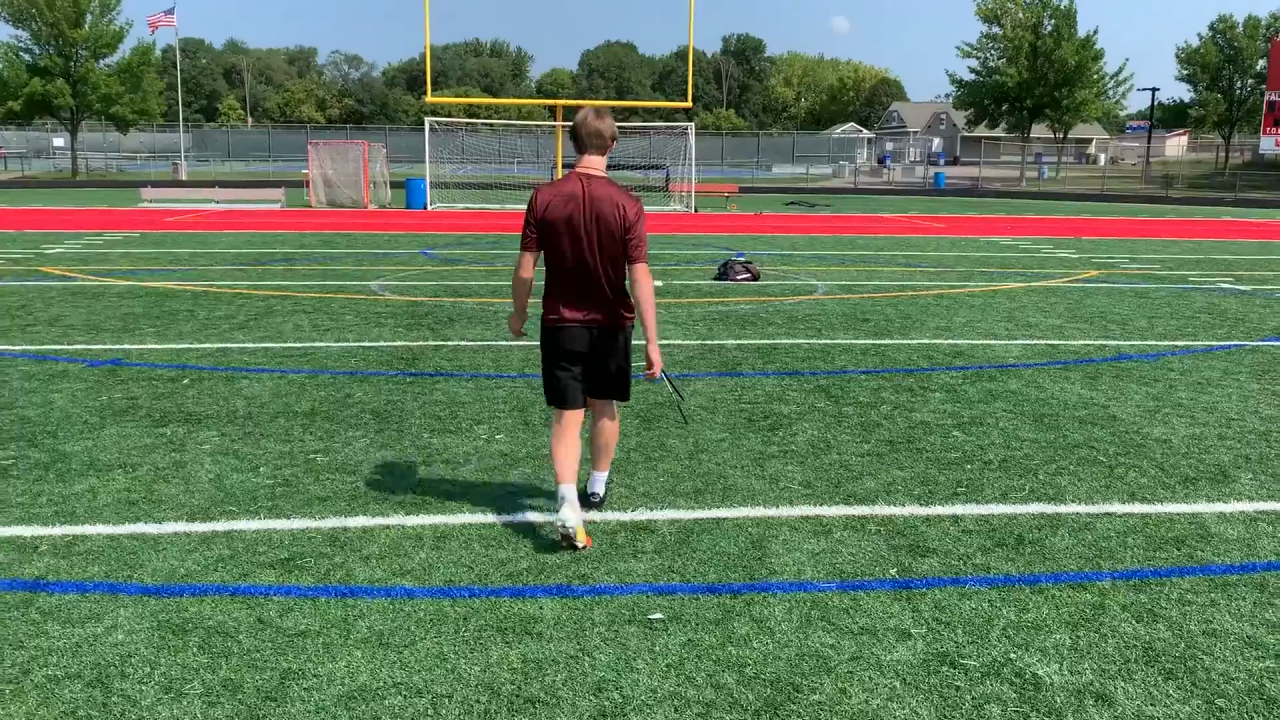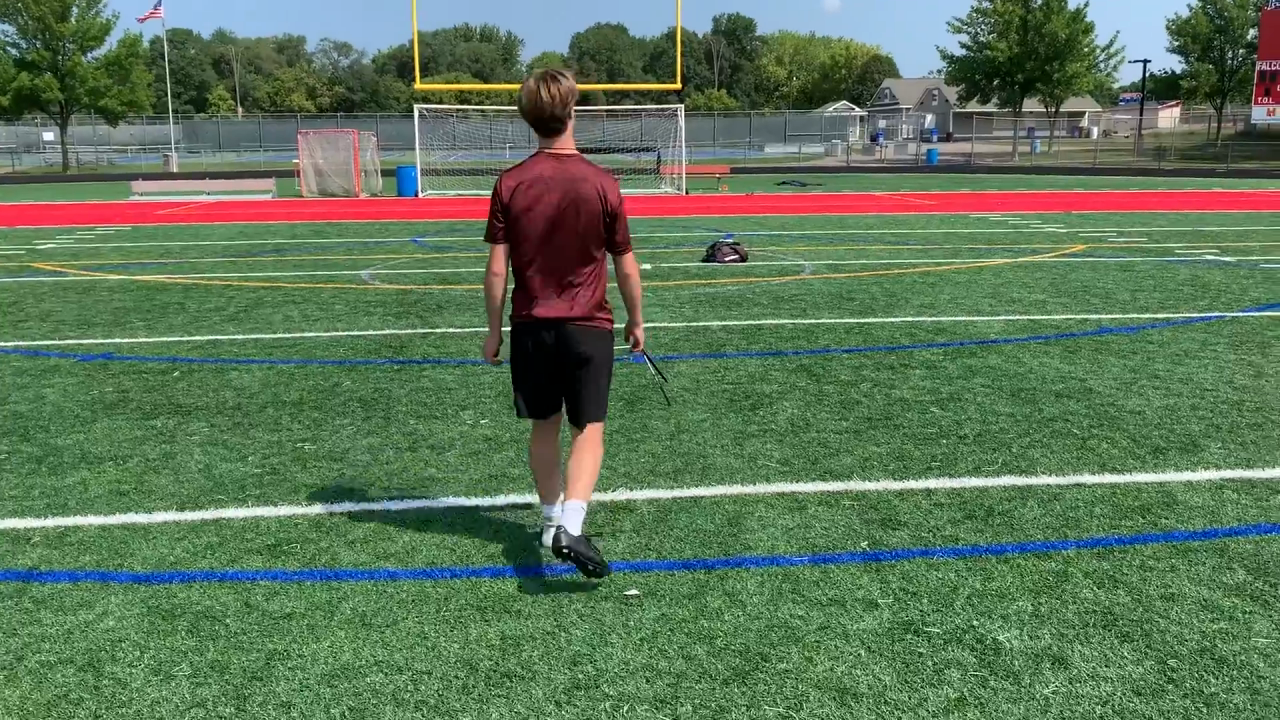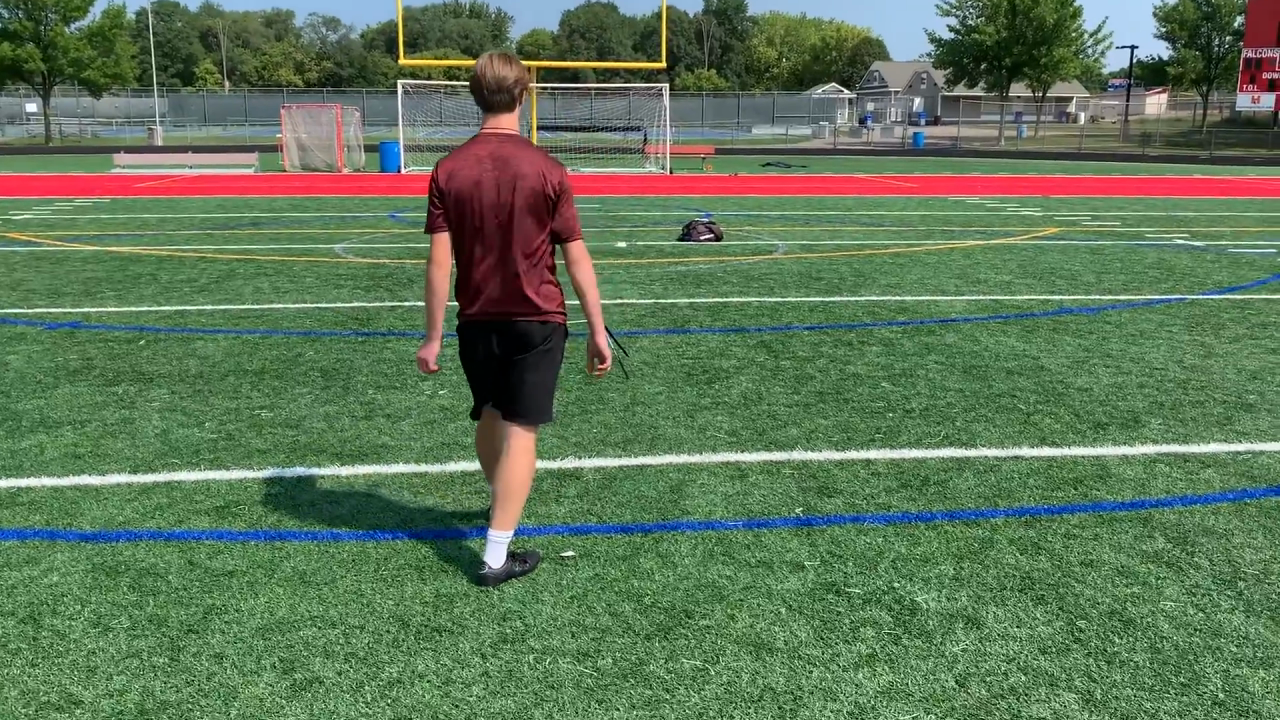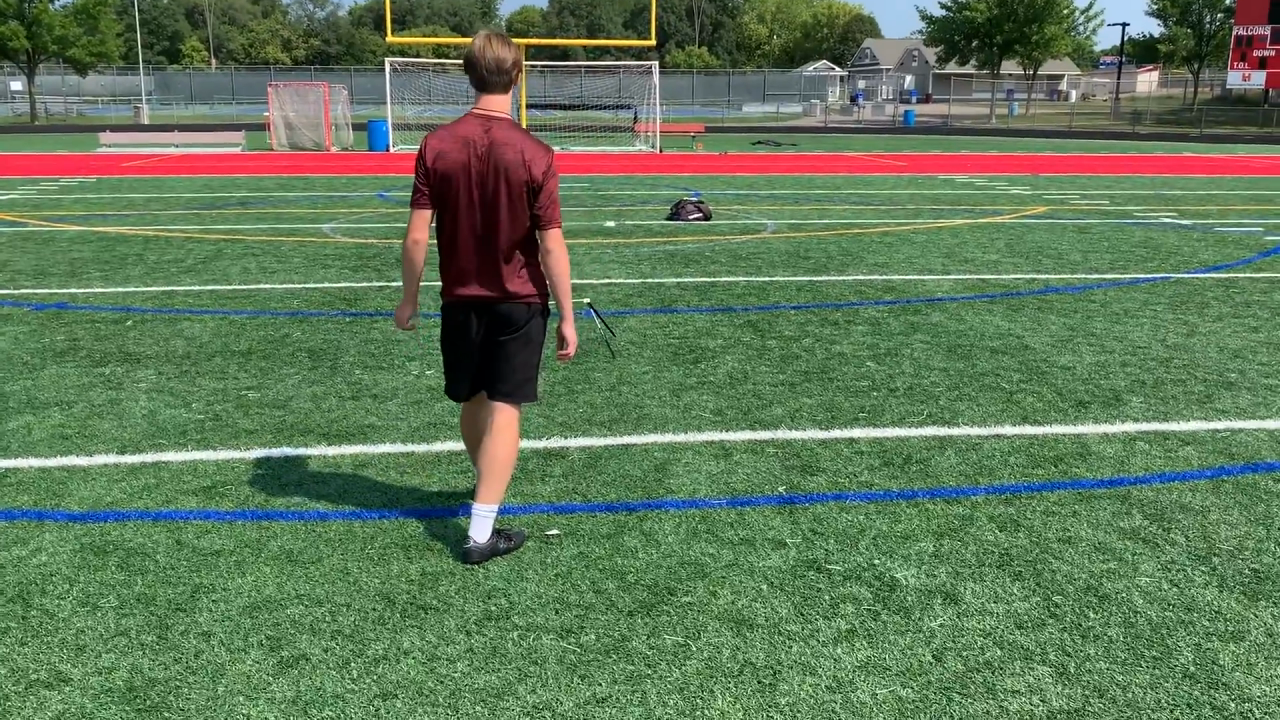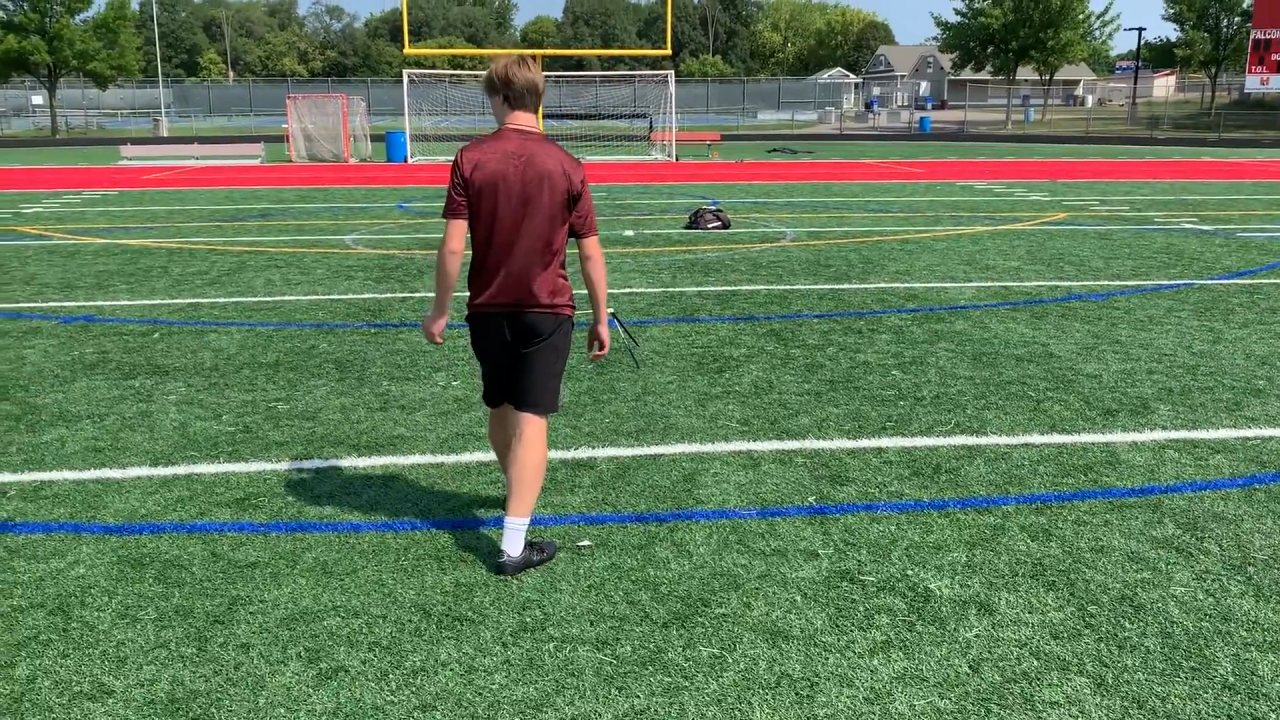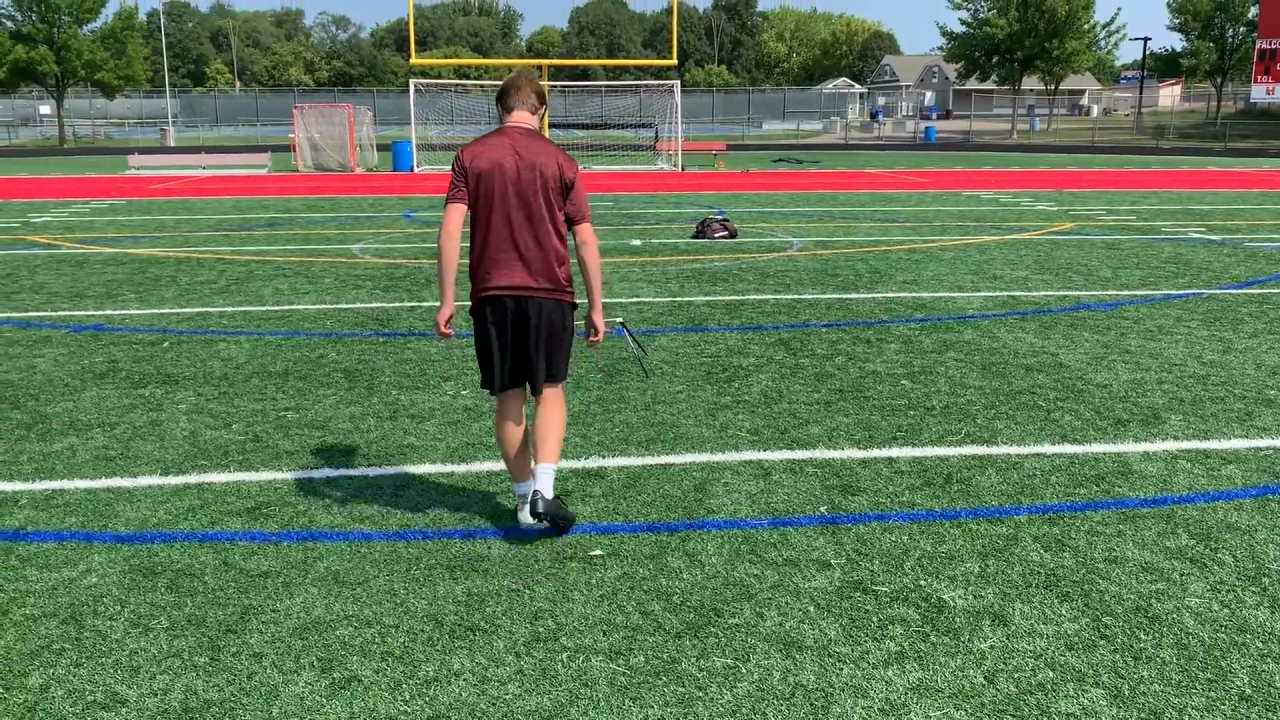
dt=0.5s
person 1, frame 1
left shoulder: (545, 197)
right shoulder: (626, 204)
left elbow: (524, 270)
right elbow: (640, 277)
left wrist: (518, 314)
right wrist: (652, 342)
left hip: (560, 324)
right hip: (612, 323)
left knee: (567, 417)
right knee: (604, 406)
left ankle: (569, 504)
right ankle: (596, 486)
person 1, frame 2
left shoulder: (510, 183)
right shoulder: (603, 185)
left elbow: (497, 268)
right elbow: (627, 266)
left wrist: (494, 330)
right wrist: (635, 320)
left hip: (531, 326)
right hip: (588, 326)
left knee: (544, 426)
right knee: (589, 427)
left ankle: (553, 523)
right ankle: (570, 528)
person 1, frame 3
left shoulder: (449, 169)
right shoulder: (548, 170)
left elbow: (439, 262)
right elbow: (576, 257)
left wrist: (432, 336)
right wrist: (598, 329)
left hip: (476, 321)
right hip: (538, 320)
left knee: (490, 417)
right knee: (520, 432)
left ankle: (499, 502)
right ankle: (495, 557)
person 1, frame 4
left shoulder: (437, 145)
right shoulder: (535, 154)
left elbow: (416, 237)
right elbow: (552, 246)
left wrist: (408, 300)
right wrist: (567, 318)
left hip: (460, 301)
right hip: (519, 302)
left knee: (473, 402)
right knee: (504, 410)
left ankle: (485, 487)
right ankle: (481, 532)
person 1, frame 5
left shoulder: (471, 158)
right shoulder: (567, 167)
left elbow: (452, 246)
right elbow: (590, 252)
left wrist: (440, 310)
right wrist: (601, 319)
left hip: (488, 309)
right hip: (547, 312)
left knee: (501, 407)
right knee: (531, 422)
left ankle: (514, 494)
right ankle: (514, 545)
person 1, frame 6
left shoulder: (471, 155)
right shoulder: (559, 160)
left elbow: (450, 231)
right elbow: (585, 239)
left wrist: (447, 299)
right wrist: (596, 306)
left hip: (492, 295)
right hip: (550, 294)
left knee: (509, 398)
right knee: (550, 392)
left ankle: (523, 497)
right ankle: (543, 491)
